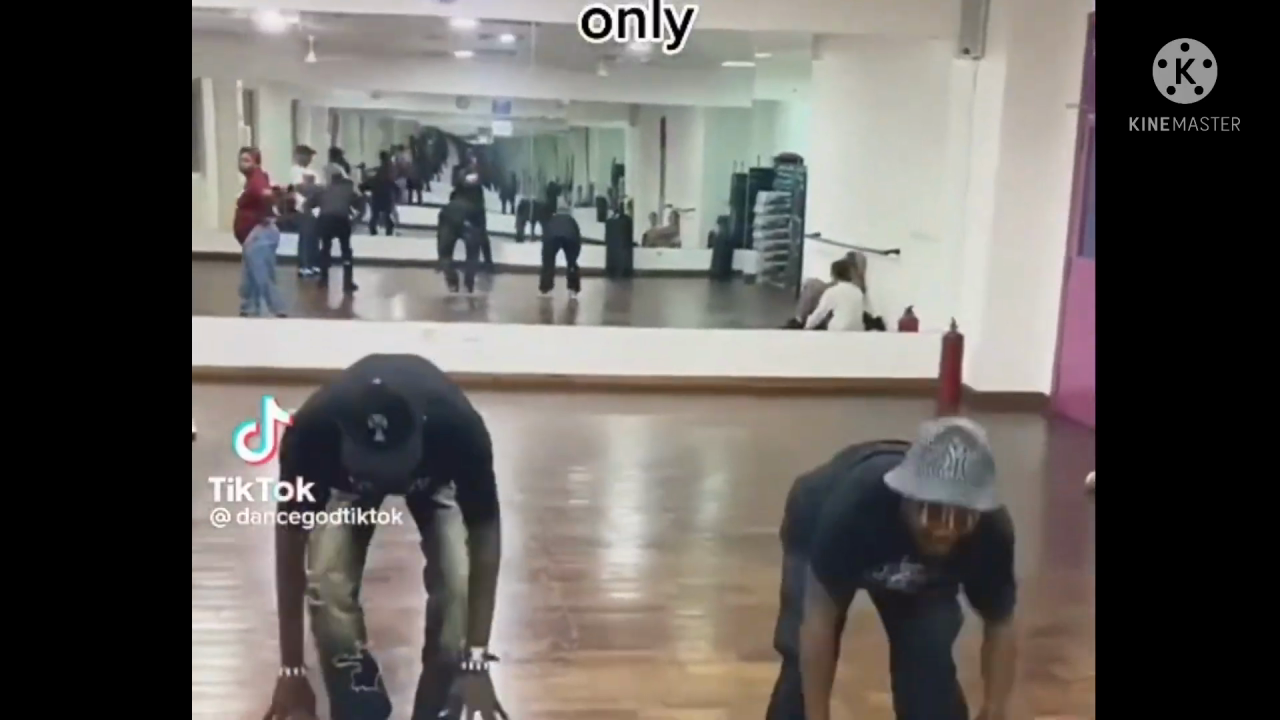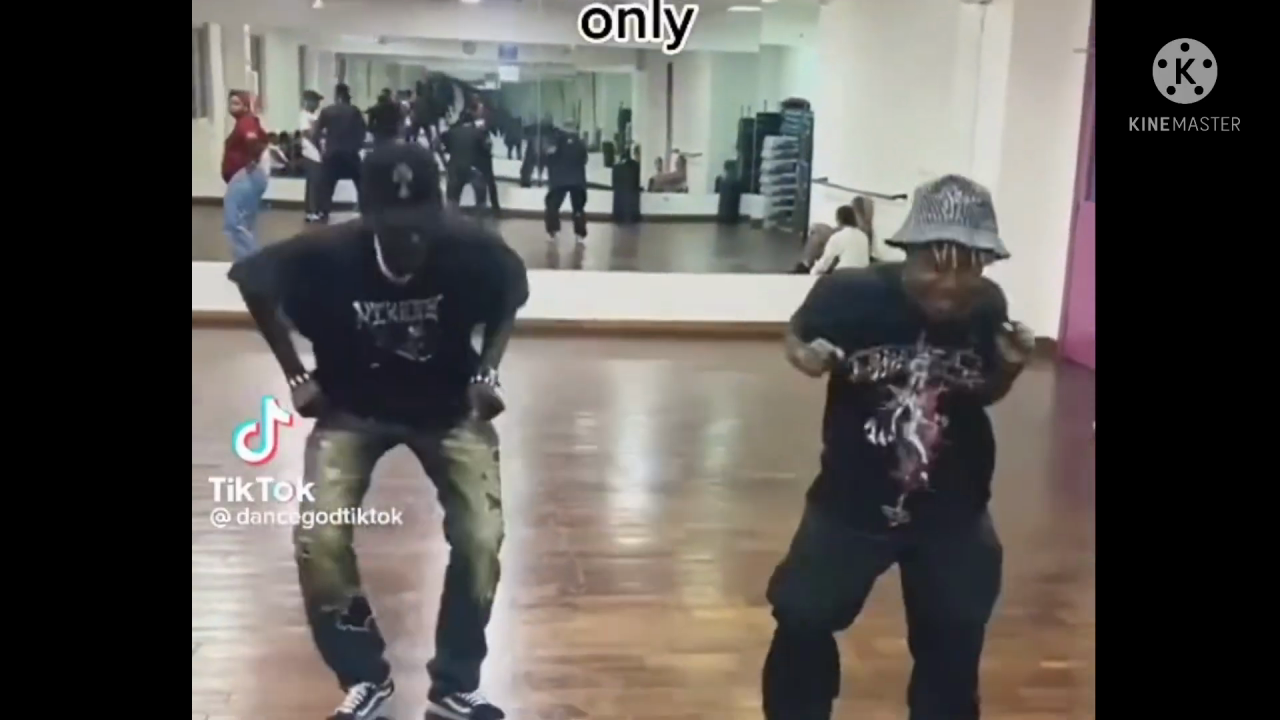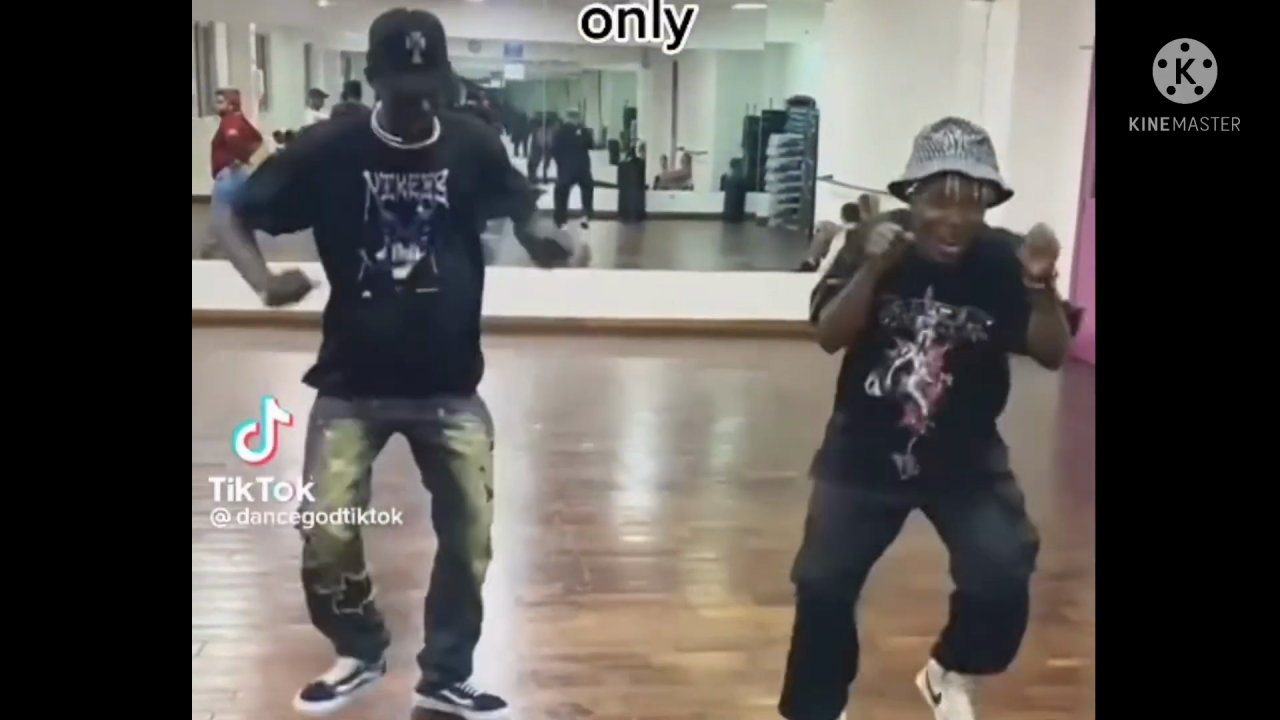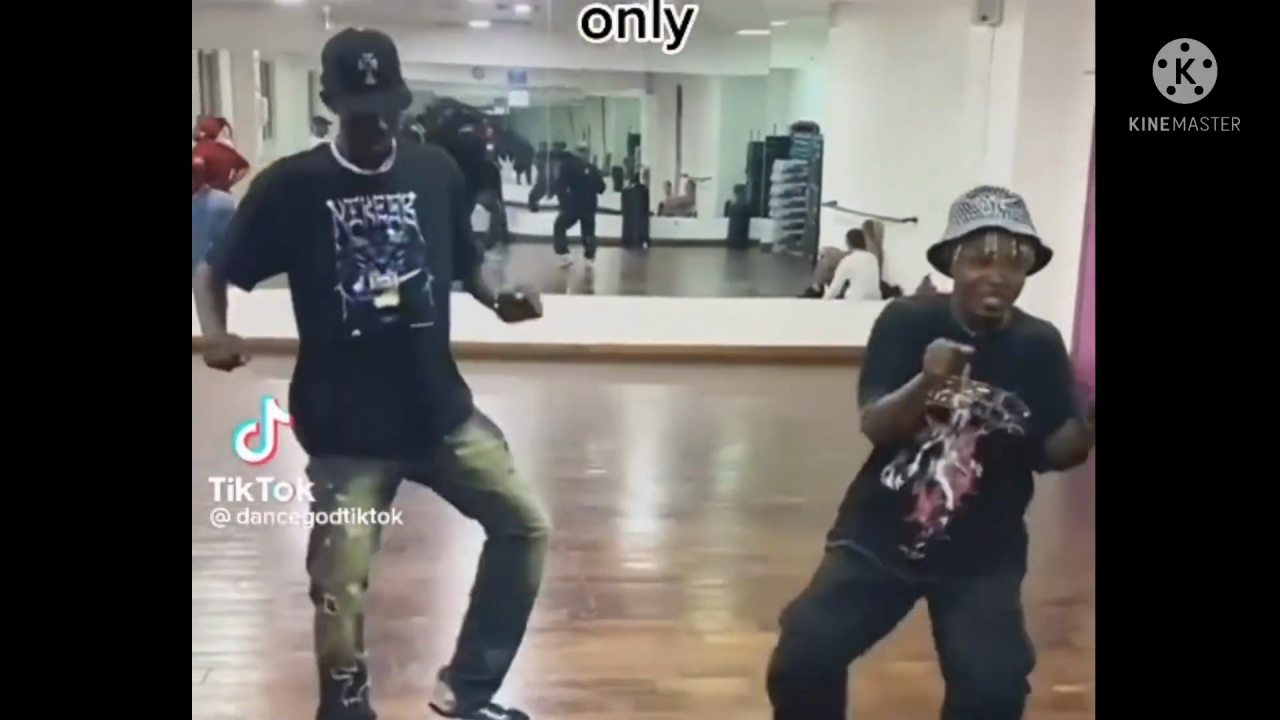
dt=0.3s
person 1, frame 1
left shoulder: (455, 425)
right shoulder: (316, 426)
left elbow: (485, 541)
right elbow: (289, 548)
left wrist: (476, 663)
right wrist: (291, 673)
left hip: (438, 476)
left knee: (454, 591)
right knee: (329, 589)
person 1, frame 2
left shoulder: (472, 248)
right shoulder: (324, 253)
left elbow: (514, 297)
right elbow: (250, 281)
left wrist: (487, 376)
right wrist: (296, 376)
left hip: (446, 408)
right hip: (351, 409)
left knee: (480, 539)
right knee: (318, 539)
person 1, frame 3
left shoulder: (474, 146)
right shoulder: (327, 150)
left elbow: (521, 211)
right elbow: (235, 218)
left wrist: (548, 242)
right wrist: (263, 280)
left hip: (449, 383)
right hip: (354, 382)
left knee: (470, 535)
right knee: (326, 532)
right ankle: (356, 648)
person 1, frame 4
left shoulder: (436, 171)
right shoulder: (289, 186)
left elbow: (466, 265)
right elbow: (213, 272)
left wrist: (501, 299)
right wrist: (216, 333)
left hip: (440, 409)
right hip: (344, 427)
left knee: (525, 527)
right knee: (341, 591)
person 2, frame 1
left shoulder: (989, 528)
right shoulder: (854, 502)
left elbow: (1000, 628)
right elbow: (817, 624)
right hip: (824, 546)
right knee: (801, 658)
person 2, frame 2
left shoulder: (988, 306)
right shoulder: (853, 293)
left elbow: (990, 393)
right elbow: (795, 339)
left wrist: (1010, 367)
right wrist: (807, 357)
left hip: (950, 510)
right hip: (850, 498)
left knee: (953, 633)
right knee: (804, 616)
person 2, frame 3
left shoulder: (1004, 259)
right shoulder: (878, 241)
left elbow: (1054, 352)
right elbow: (828, 335)
left wrist: (1041, 286)
right wrist: (872, 269)
left hip: (965, 458)
right hip: (867, 452)
left knee: (998, 580)
right knee: (823, 586)
left ankle: (953, 672)
person 2, frame 4
left shoulder: (1038, 347)
right shoulder: (905, 321)
left elbow: (1052, 453)
right elbow: (873, 426)
left wrist: (1087, 428)
right wrist: (925, 384)
left hip: (981, 557)
right hip: (878, 533)
right knee: (802, 658)
